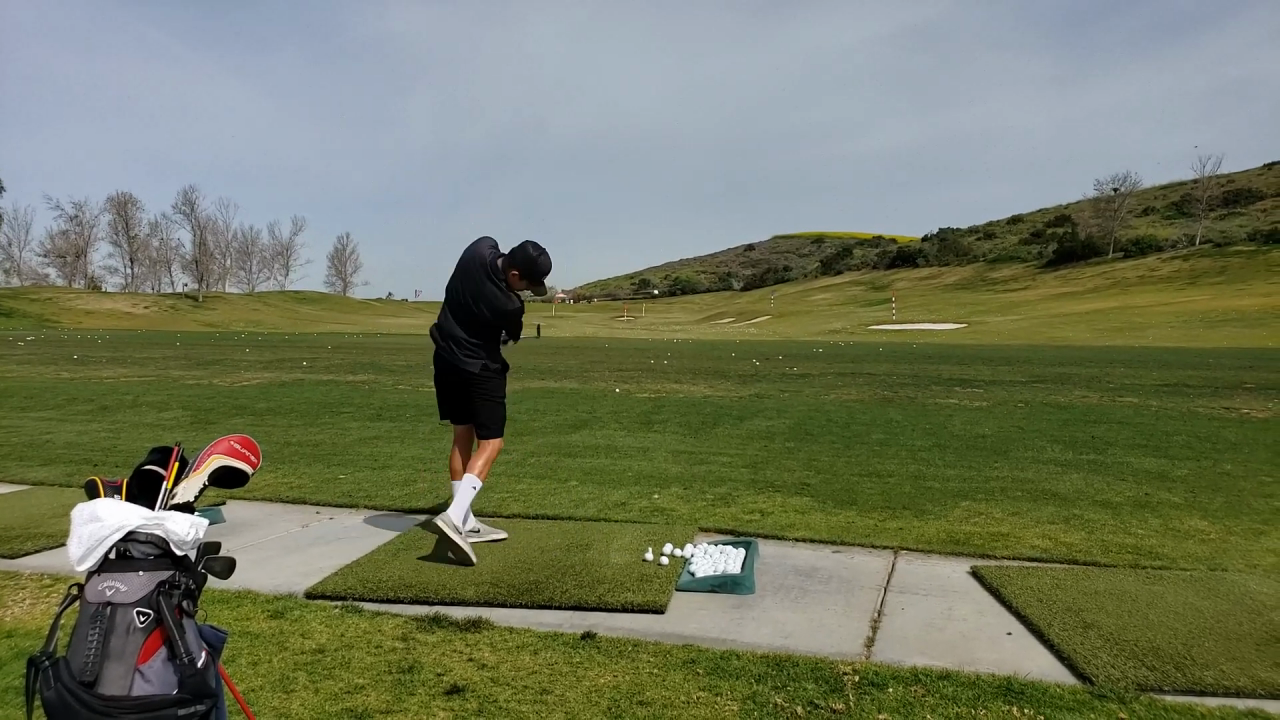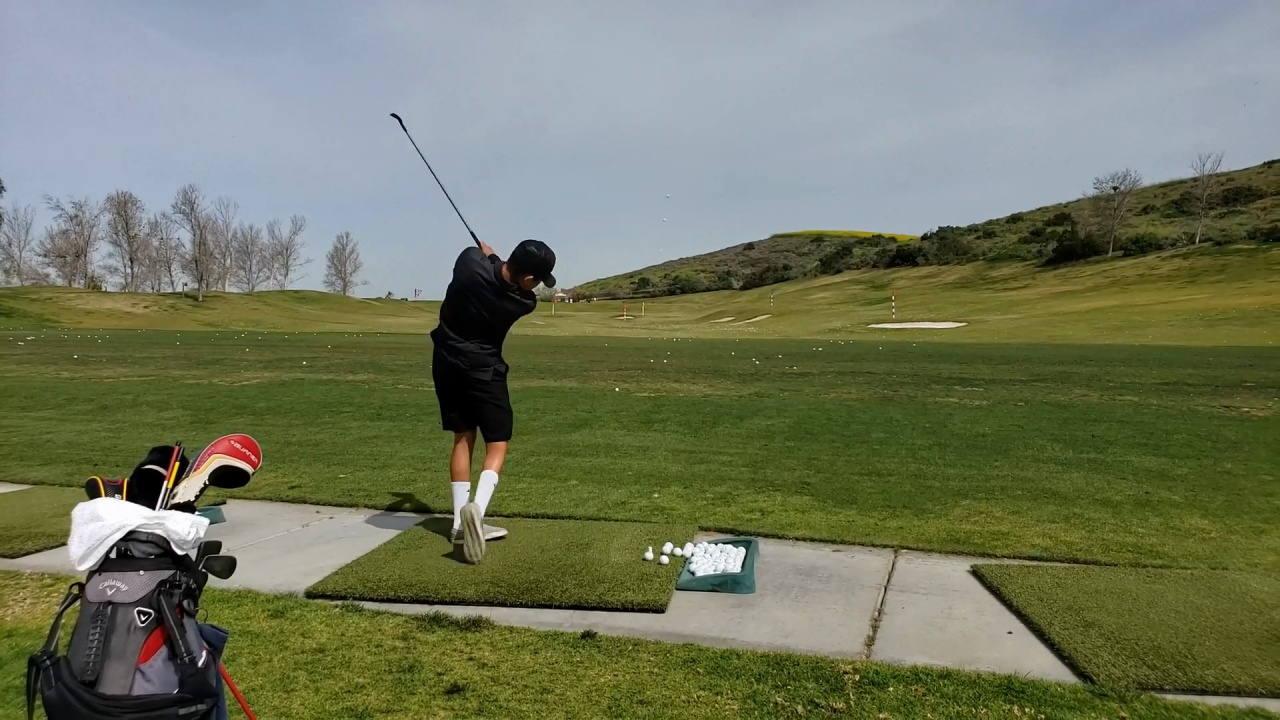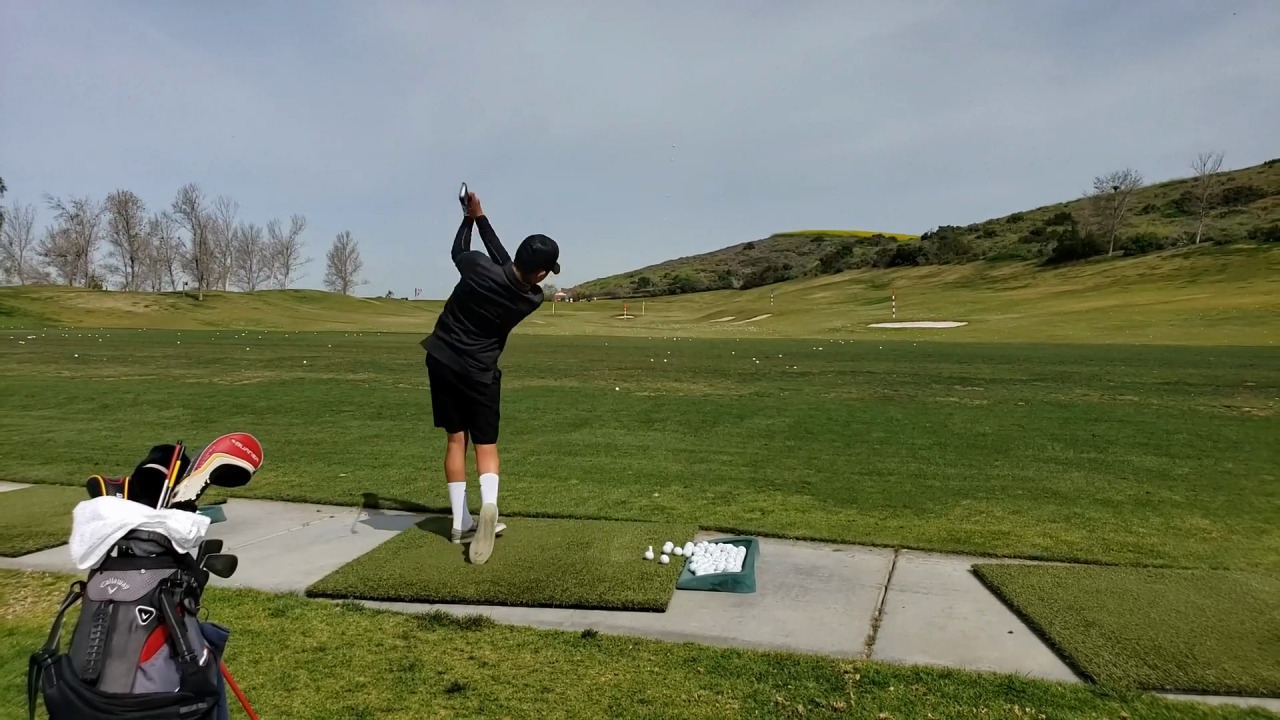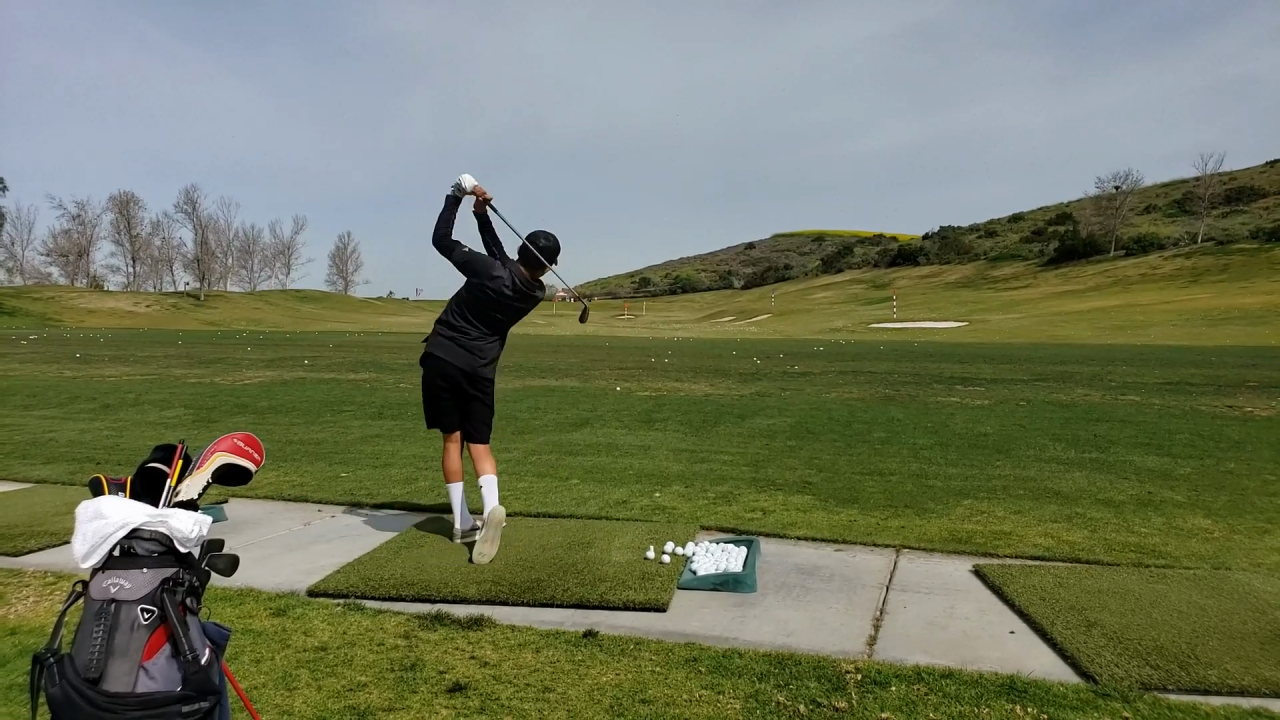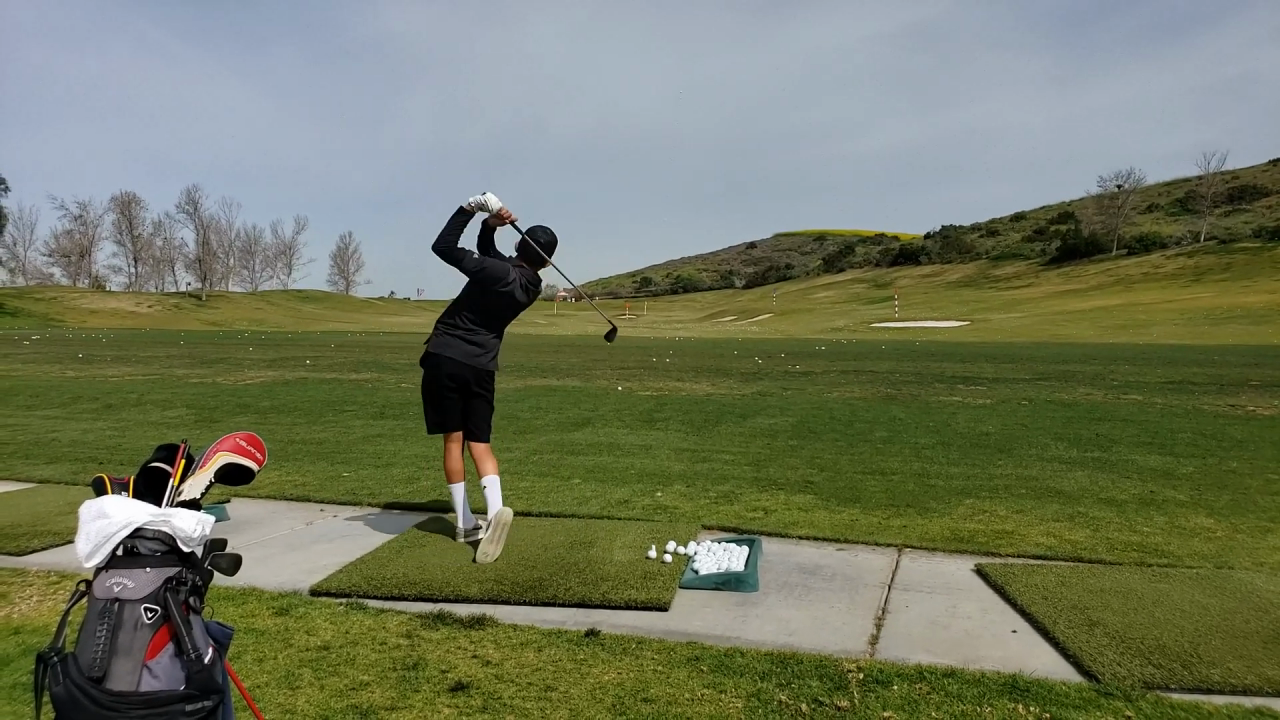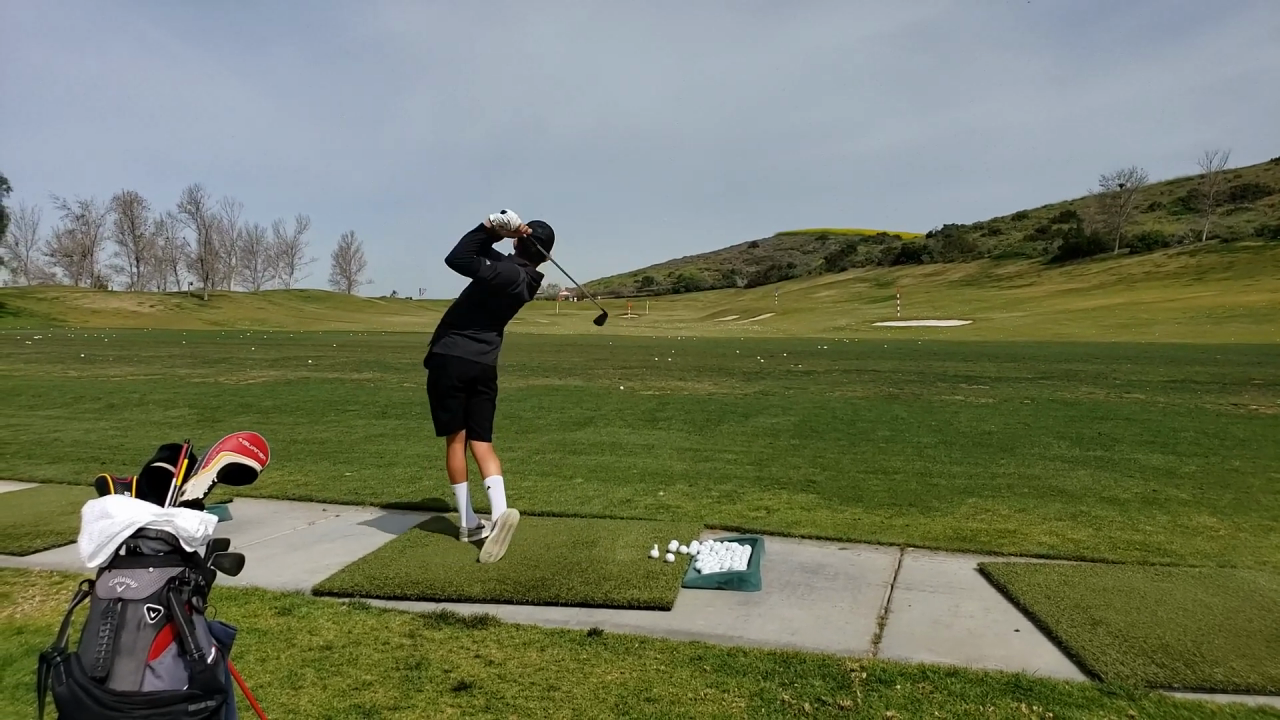
dt=0.1s
person 1, frame 1
left shoulder: (484, 247)
right shoulder: (511, 304)
right elbow: (512, 335)
right wrist: (510, 334)
left hip: (446, 355)
right hip: (477, 366)
left knee: (463, 434)
right knee: (490, 443)
left ankle: (463, 519)
right ankle: (453, 517)
person 1, frame 2
left shoulder: (469, 262)
right shoulder: (523, 303)
left wrist: (488, 256)
left hip: (445, 363)
right hip: (482, 372)
left knee: (463, 437)
right knee: (497, 445)
left ankle: (463, 523)
right ankle: (475, 510)
person 1, frame 3
left shoulder: (480, 272)
right shoulder: (533, 299)
left elbow: (459, 249)
left wrist: (472, 215)
right wrist: (482, 219)
left hip: (442, 359)
right hip: (479, 373)
left knee: (456, 439)
right knee: (485, 445)
left ankle: (461, 523)
right ankle: (487, 507)
person 1, frame 4
left shoulder: (489, 273)
right shoulder: (535, 294)
left elbow: (441, 240)
right elbow: (504, 263)
left wrist: (457, 195)
right wrist: (482, 213)
left hip: (440, 359)
right hip: (478, 369)
left knee: (452, 437)
right knee: (478, 443)
left ankle: (462, 522)
right ankle: (490, 510)
person 1, frame 5
left shoulder: (499, 273)
right shoulder: (531, 288)
left elbow: (444, 247)
right elbow: (486, 249)
left wrist: (471, 208)
right wrist: (491, 221)
left hip: (444, 358)
right hip: (481, 366)
left knee: (453, 438)
right knee: (479, 441)
left ankle: (465, 522)
right ankle: (494, 510)
person 1, frame 6
left shoulder: (507, 272)
right shoulder: (530, 280)
left elbow: (456, 258)
right elbow: (481, 253)
left wrist: (491, 226)
right wrist: (496, 229)
left hip: (450, 358)
right hip: (483, 366)
left knee: (456, 440)
right knee: (481, 442)
left ankle: (468, 523)
right ankle: (500, 511)
